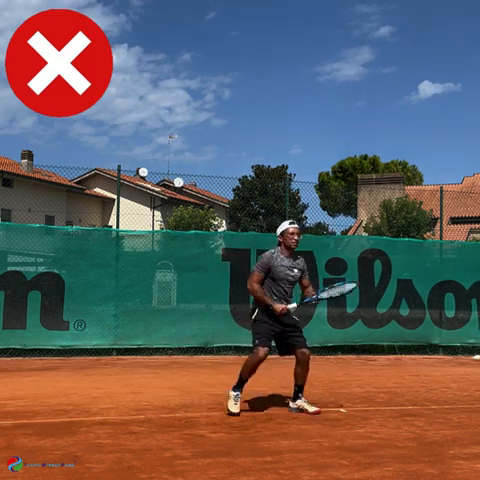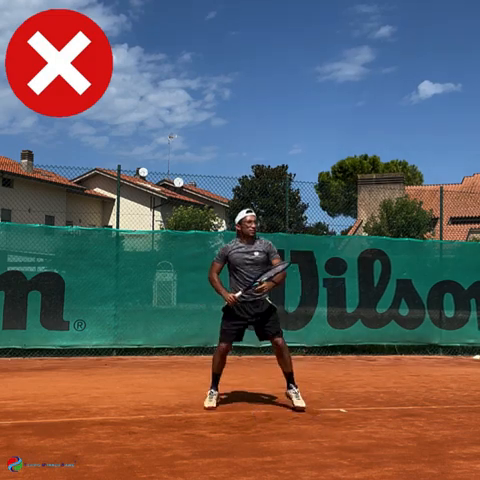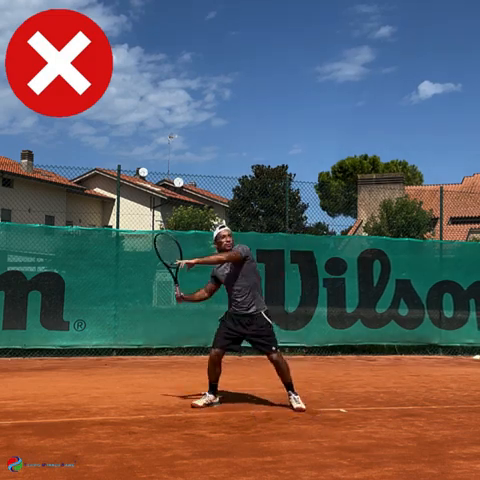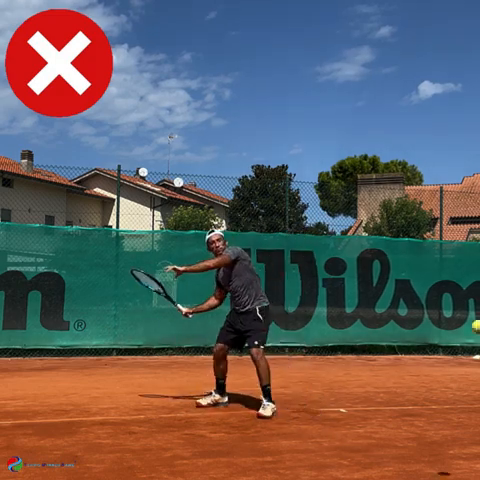
dt=0.5s
person 1, frame 1
left shoulder: (300, 262)
right shoulder: (269, 258)
left elbow: (307, 287)
right elbow: (252, 285)
left wrist: (312, 297)
right wrist: (273, 304)
left hip: (285, 316)
right hip: (264, 314)
left knee: (304, 354)
right knee: (260, 353)
left ankle: (297, 399)
right ankle: (236, 391)
person 1, frame 2
left shoulder: (266, 245)
right shoulder: (228, 248)
left elbow: (280, 271)
right elbow: (212, 273)
left wrist: (271, 283)
right wrist: (224, 293)
left hip: (262, 305)
right hip: (237, 306)
left knee: (279, 343)
right knee: (223, 347)
left ankle: (292, 389)
right ankle: (214, 390)
person 1, frame 3
left shoulder: (242, 250)
right shoulder: (217, 269)
left elbow: (224, 257)
right elbow: (206, 292)
left wrist: (195, 261)
right wrist: (185, 297)
left hip: (256, 316)
right hip: (233, 317)
left knee: (275, 357)
right knee: (215, 354)
left ankle: (292, 394)
right ankle: (212, 394)
person 1, frame 4
left shoulder: (235, 251)
right shoulder: (220, 274)
left elbow: (211, 264)
right elbow: (217, 299)
left wrist: (184, 269)
right wrist: (193, 310)
left hip: (257, 311)
right hip: (238, 313)
left knee: (256, 352)
right knee: (219, 351)
left ankle: (268, 401)
right ankle: (219, 393)
